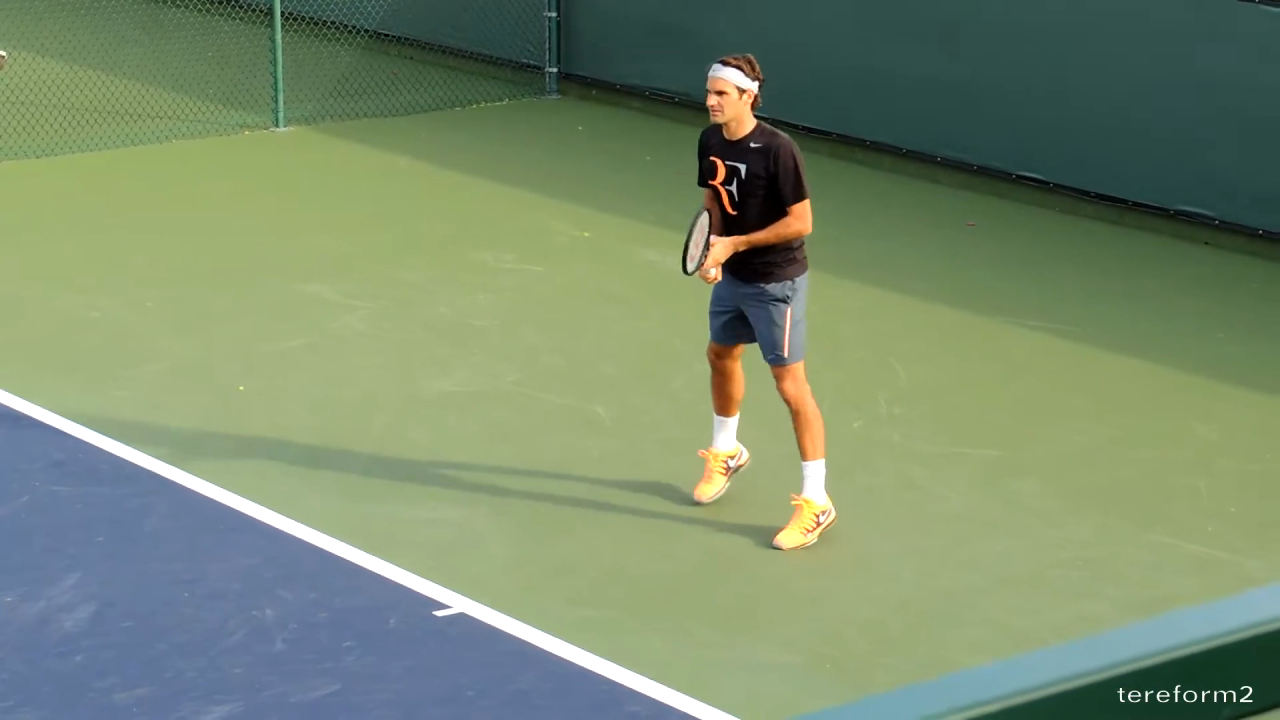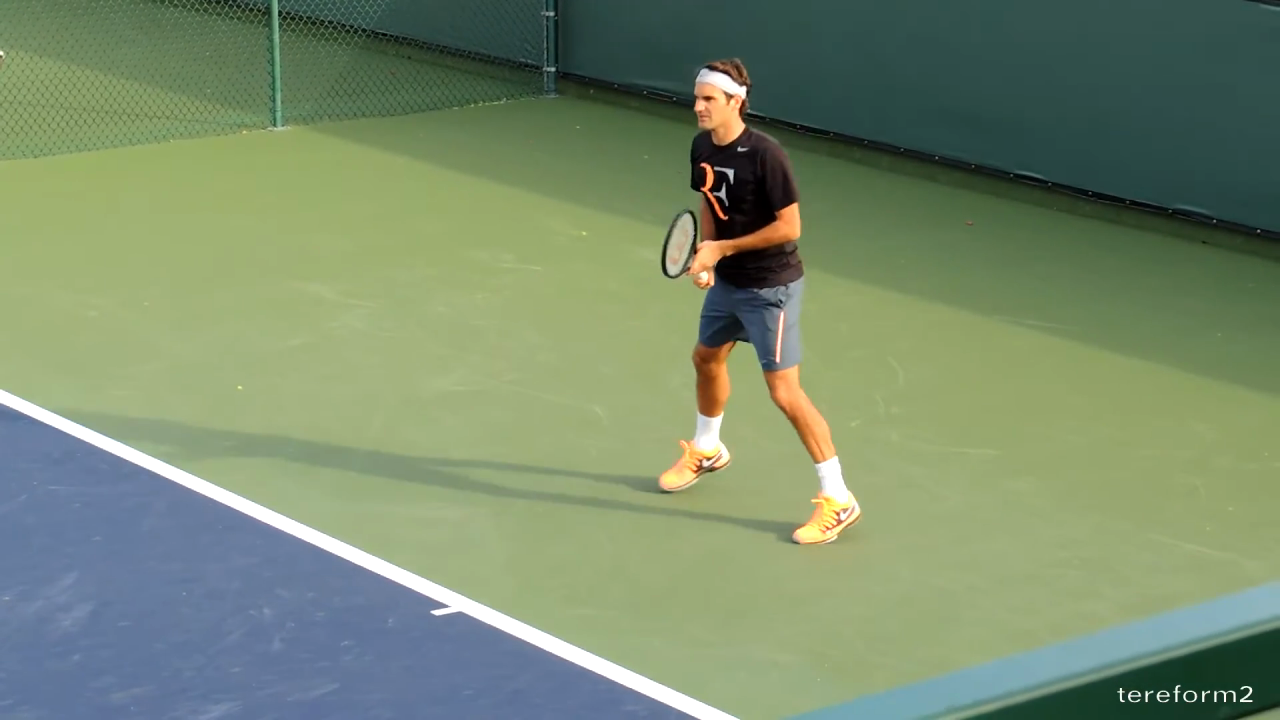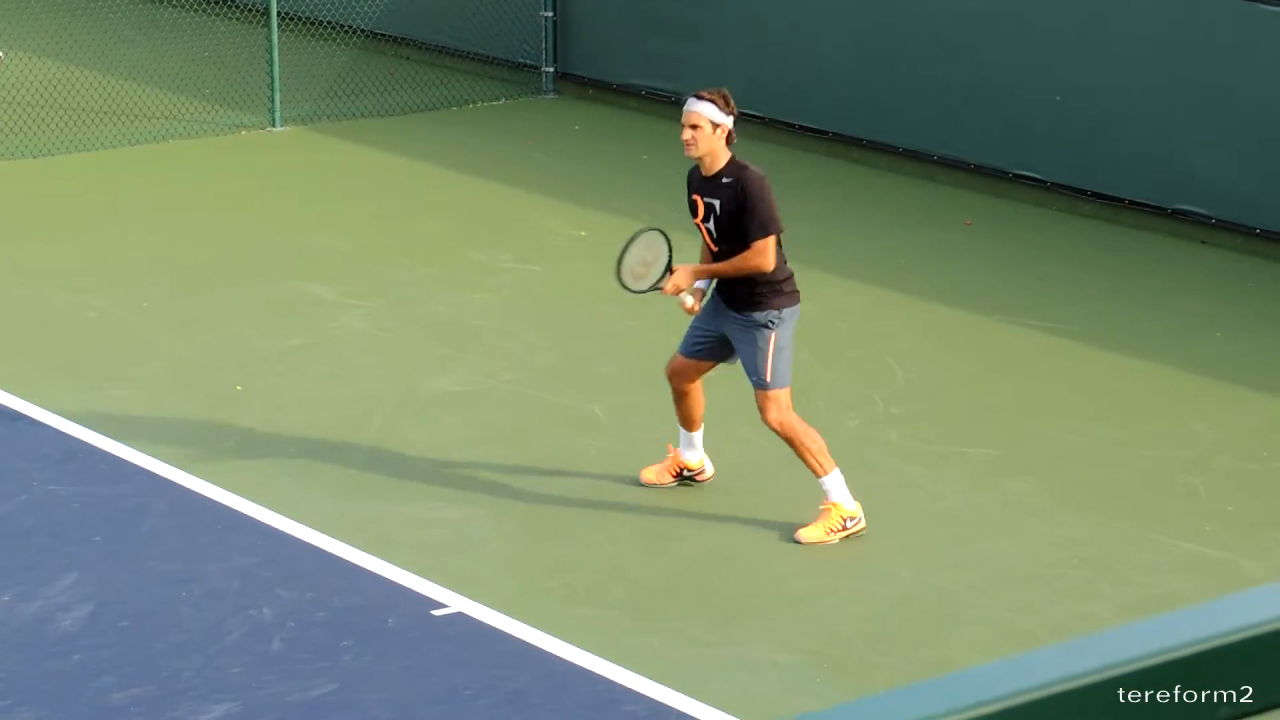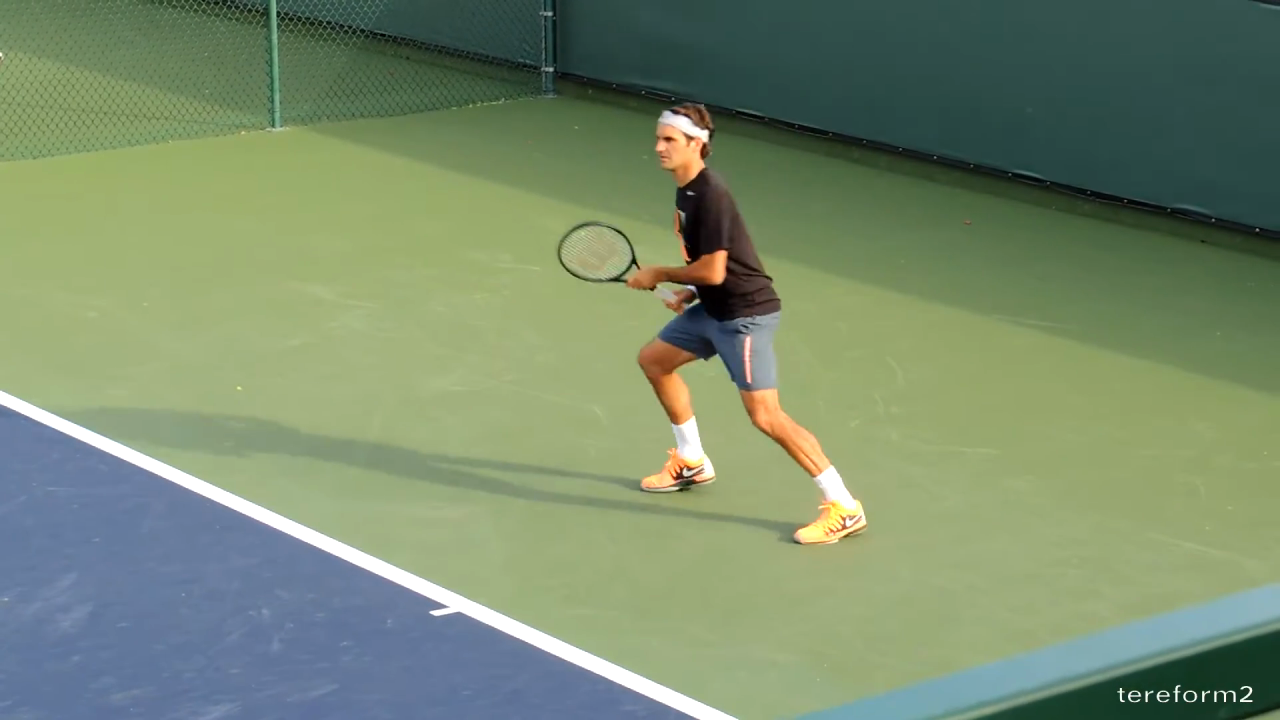
dt=0.1s
person 1, frame 1
left shoulder: (779, 149)
right shoulder: (708, 140)
left elbow: (801, 223)
left wrist: (733, 245)
right wrist: (713, 254)
left hip: (777, 280)
right hip: (734, 276)
left knee: (791, 386)
right knee: (720, 357)
left ankle: (815, 502)
right ankle: (727, 450)
person 1, frame 2
left shoulder: (766, 154)
right shoulder: (702, 146)
left elbow: (790, 227)
left wrist: (722, 248)
right wrist: (705, 257)
left hip: (772, 285)
right hip: (728, 281)
left knee: (785, 393)
right knee: (706, 359)
left ankle: (837, 500)
right ankle: (706, 450)
person 1, frame 3
left shoulder: (750, 182)
right shoulder: (699, 179)
left elbow: (765, 258)
left wrist: (695, 274)
right wrist: (700, 287)
left hip: (766, 309)
right hip: (729, 304)
left knee: (777, 415)
right knee: (680, 373)
left ankle: (845, 508)
right ankle: (690, 460)
person 1, frame 4
left shoulder: (709, 195)
right shoulder: (688, 189)
left elbow: (712, 271)
left wrist: (656, 275)
right wrist: (689, 292)
left hip: (747, 314)
right hip: (713, 309)
left knee: (766, 416)
right knee: (653, 359)
left ankle: (843, 506)
right ankle: (691, 461)
